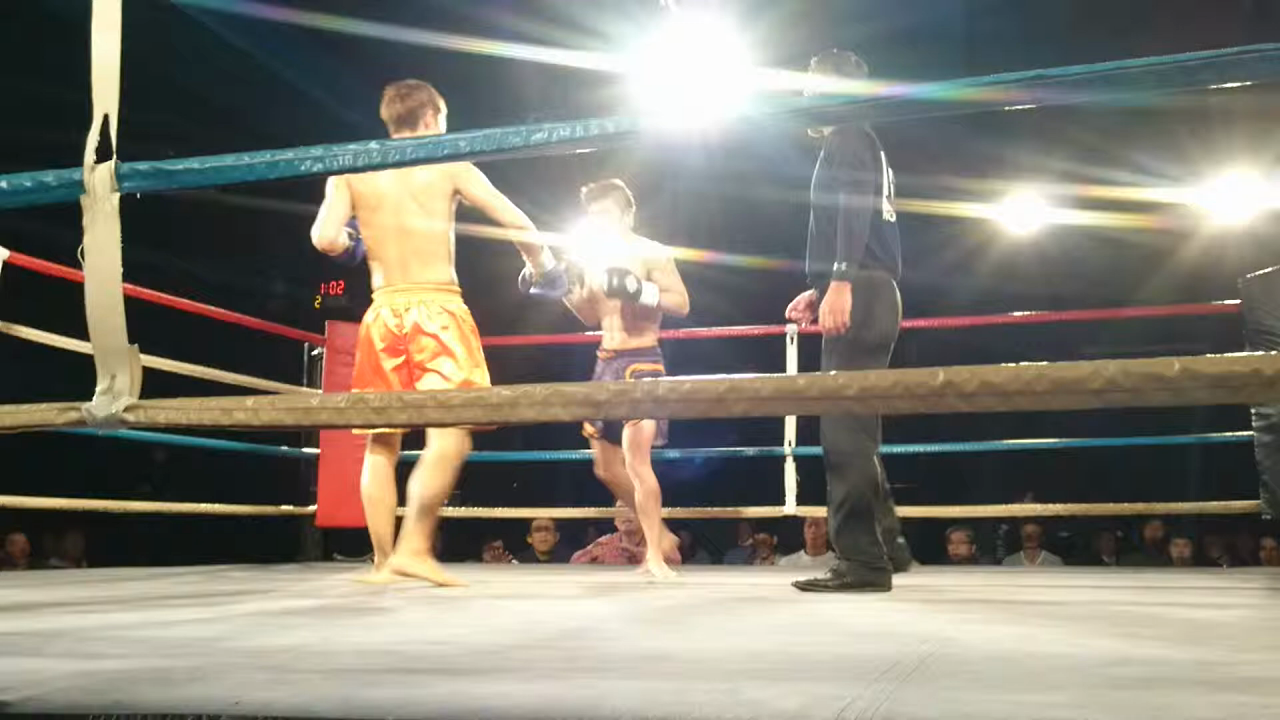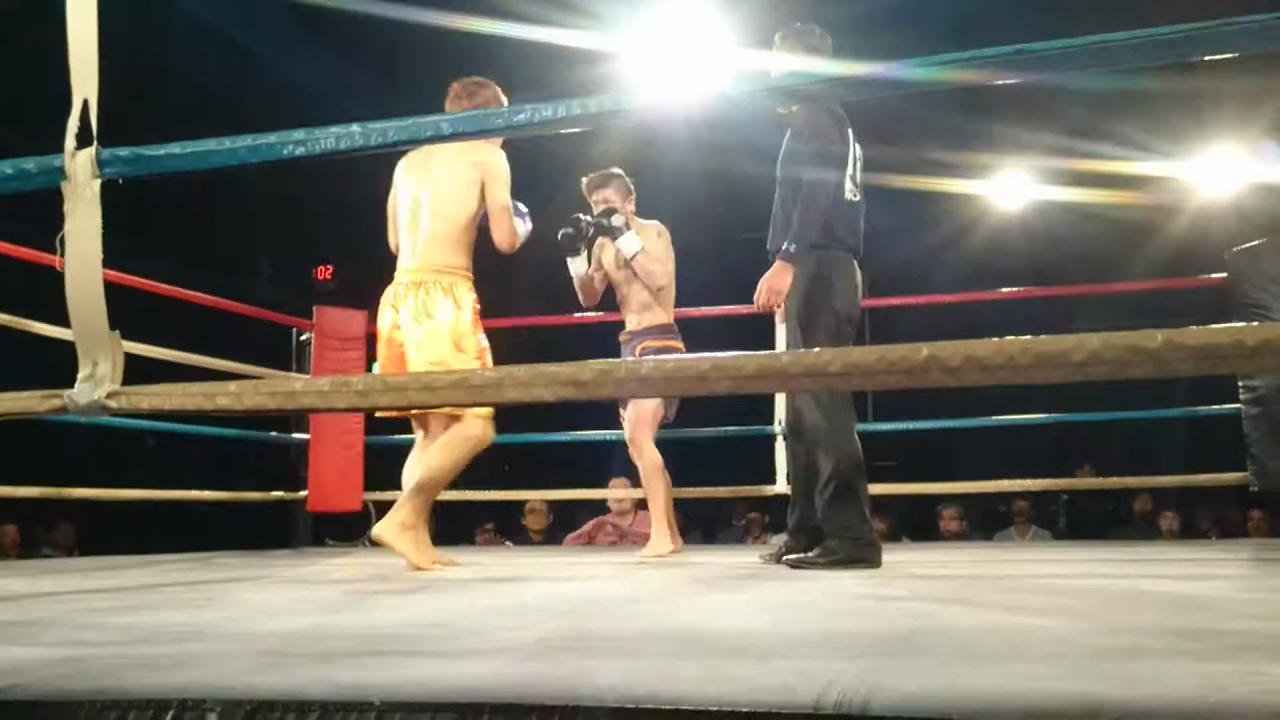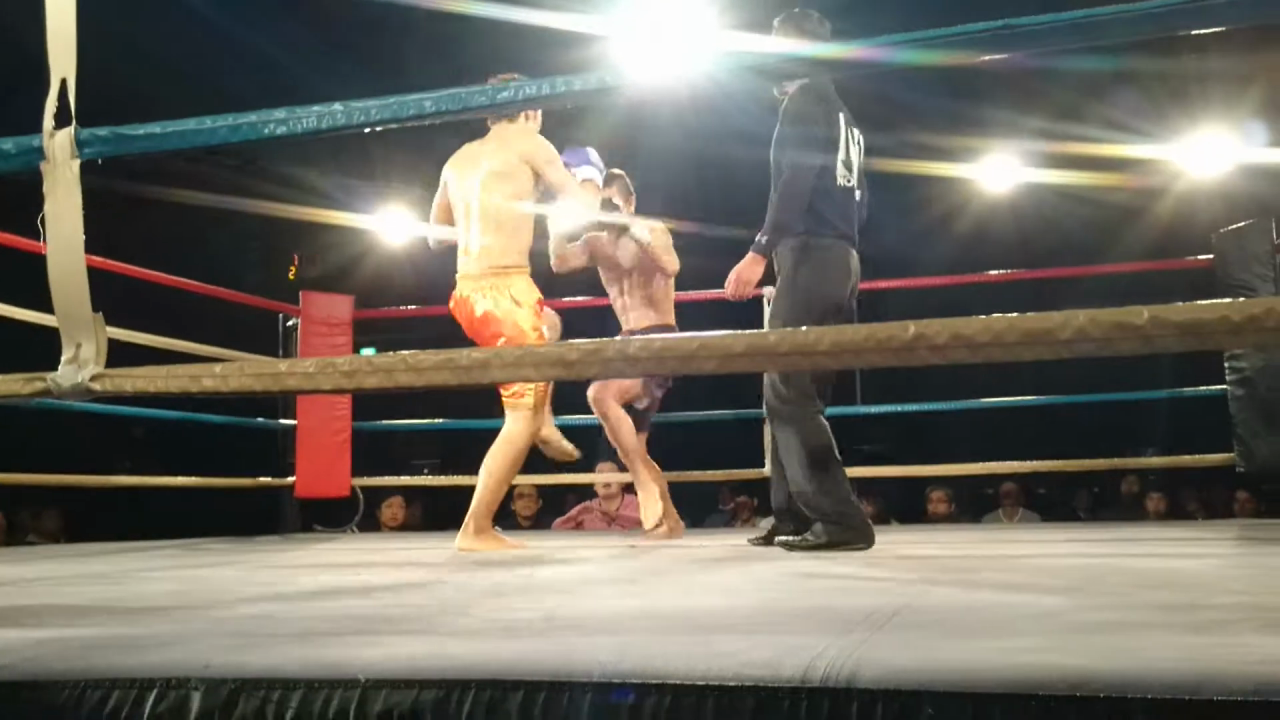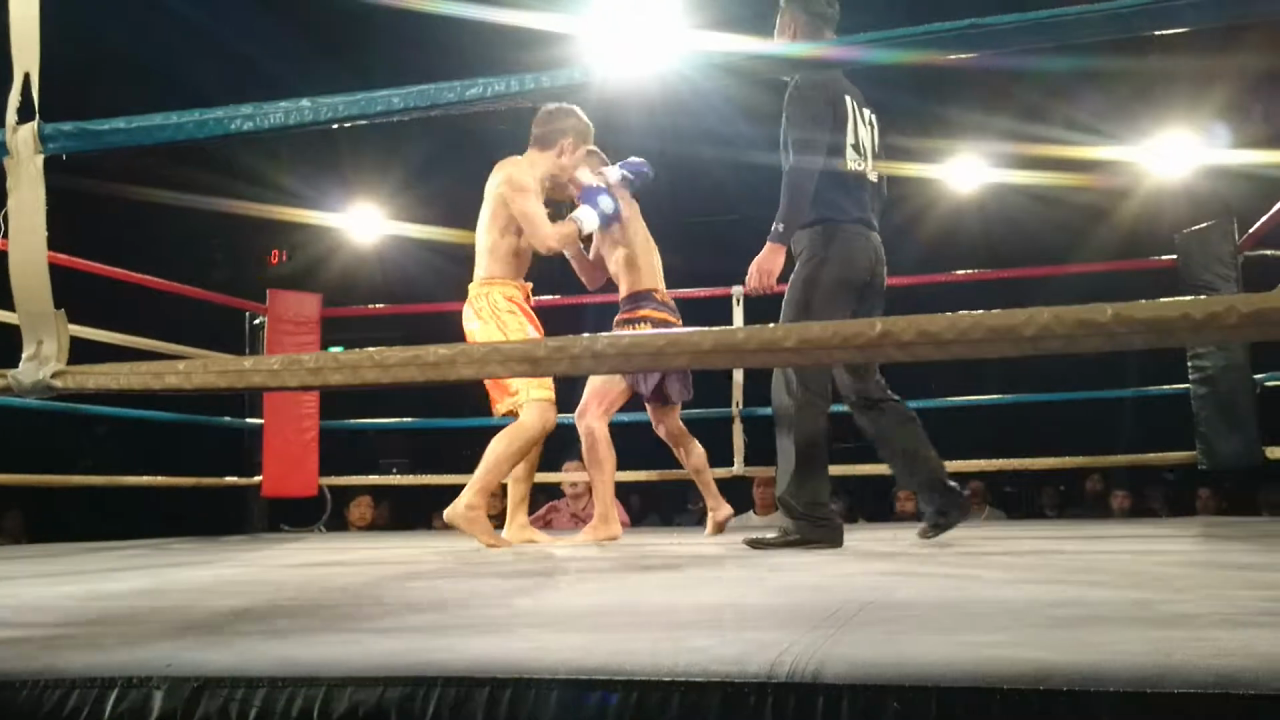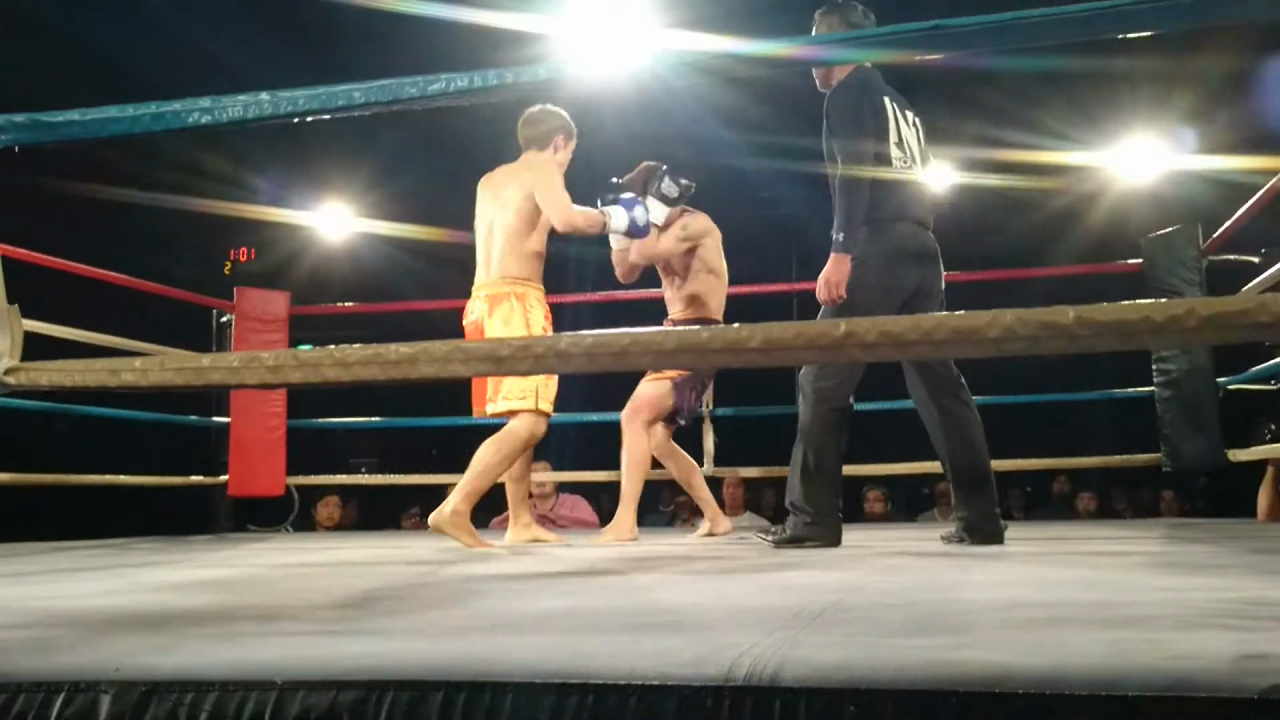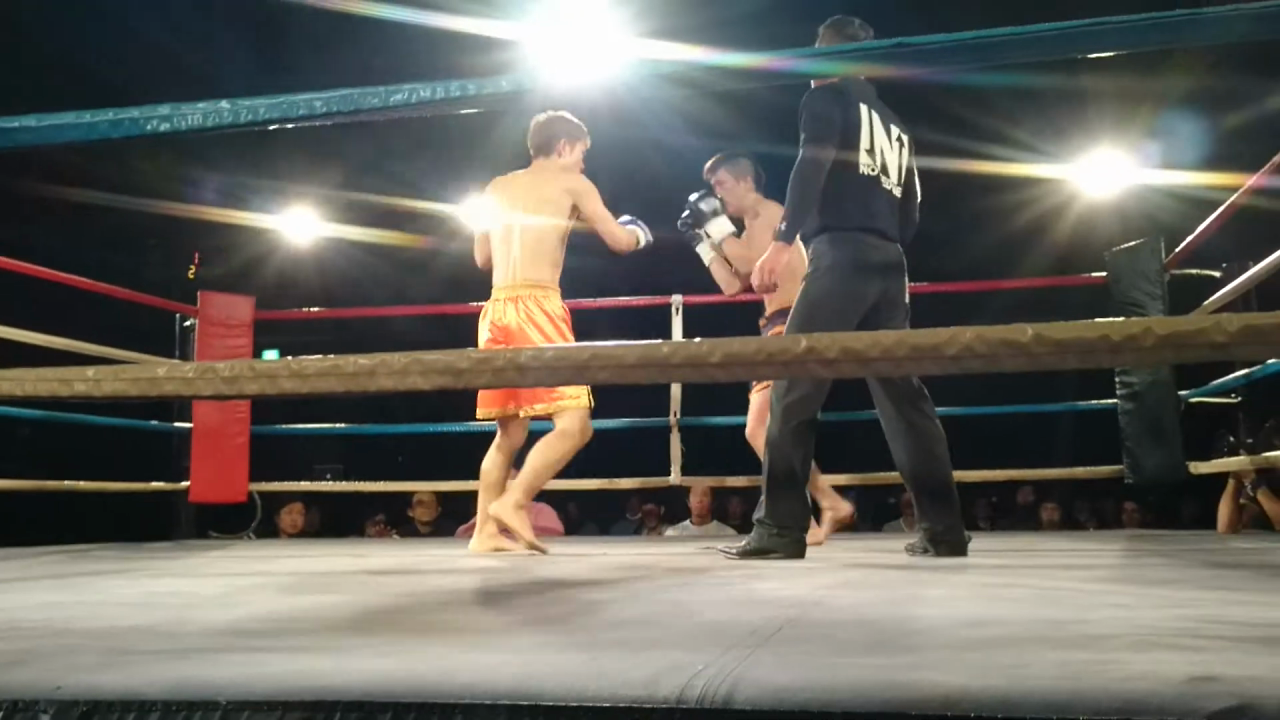
dt=0.4s
person 1, frame 1
left shoulder: (847, 139)
right shoulder: (859, 146)
left elbow: (855, 210)
left wrist: (839, 281)
right wrist: (818, 292)
left hip: (860, 293)
right hip: (867, 294)
left knee: (846, 428)
right knee: (849, 427)
left ankle: (862, 559)
right ankle: (885, 544)
person 1, frame 2
left shoulder: (815, 116)
right shoulder: (828, 122)
left elbow: (816, 192)
left wrist: (784, 261)
left hip: (818, 269)
right hip: (830, 274)
left knee: (822, 406)
right knee: (806, 409)
left ankle: (852, 537)
right ankle: (808, 533)
person 1, frame 3
left shoulder: (804, 101)
right shoulder: (841, 114)
left elbow: (795, 181)
left wrist: (758, 252)
left hip: (810, 256)
right hip: (840, 260)
left knee: (787, 391)
right knee: (798, 392)
left ankle: (838, 519)
right ankle: (791, 515)
person 1, frame 4
left shoulder: (810, 87)
right shoulder: (857, 99)
left elbow: (805, 169)
left wrist: (776, 242)
left hip: (829, 243)
right hip: (865, 246)
left knee: (798, 383)
right knee: (862, 384)
left ankle: (810, 518)
right ankle: (940, 496)
person 1, frame 5
left shoulder: (848, 94)
right shoulder: (898, 104)
left elbow: (854, 172)
left wrist: (840, 252)
left hip: (878, 249)
right hip: (922, 252)
left knee: (823, 379)
right knee: (940, 384)
left ankle: (814, 517)
right ankle: (979, 516)
person 1, frame 6
left shoulder: (828, 97)
right shoulder: (895, 123)
left elbow: (811, 167)
right elbow: (909, 211)
left wrist: (782, 240)
left hip: (842, 255)
right hip: (889, 263)
left knee: (794, 389)
right knee: (902, 394)
left ankle: (780, 528)
right ankle: (943, 528)
person 2, frame 1
left shoulder: (351, 175)
right shoulder: (452, 165)
left elbow: (324, 238)
right elbow: (517, 221)
left wrist: (356, 245)
right wrist: (542, 262)
left hip: (385, 313)
right hip: (439, 309)
left knee: (382, 444)
right knee: (449, 436)
left ankle: (384, 557)
right ankle: (415, 547)
person 2, frame 2
left shoulder: (409, 161)
right shoulder: (489, 156)
right elbow: (505, 239)
right wrist: (520, 224)
left hip: (399, 295)
right hip: (442, 295)
left knee: (432, 429)
right knee: (474, 424)
left ankle: (415, 535)
right ankle: (401, 516)
person 2, frame 3
left shoulder: (458, 161)
right shoulder: (531, 146)
left elbow: (438, 232)
right elbow: (583, 204)
left hip: (469, 292)
right hip: (508, 290)
left knee: (548, 325)
right knee: (521, 415)
left ankle: (544, 427)
right ankle: (476, 530)
person 2, frame 4
left shoulder: (523, 171)
right shoulder: (519, 173)
right elbow: (545, 240)
right wrist: (590, 217)
left hip: (511, 304)
right hip: (496, 303)
left knee: (538, 416)
right knee: (538, 416)
left ankle: (517, 522)
right ankle: (468, 506)
person 2, frame 5
left shoulder: (489, 180)
right shoulder: (543, 171)
right elbow: (563, 219)
right wrist: (615, 217)
left hip: (481, 305)
right hip: (516, 306)
left knee: (523, 417)
right knee: (527, 422)
left ankle: (521, 520)
right ankle: (453, 511)
person 2, frame 6
left shoulder: (497, 188)
right shoulder: (571, 182)
right elbow: (617, 240)
right wrist: (640, 230)
left hip: (499, 311)
right hip: (537, 308)
left knee: (512, 427)
right knee: (575, 423)
left ankle: (486, 530)
right ankle: (511, 501)
person 3, frame 1
left shoulder: (651, 253)
right shoulder: (592, 257)
left elbow: (682, 304)
left wrist: (640, 289)
right wrist: (568, 288)
left hip: (643, 363)
right hip: (607, 364)
left knee: (635, 458)
right knee: (607, 468)
left ankle: (654, 555)
right ankle: (661, 536)
person 3, frame 2
left shoulder: (652, 232)
right shoulder: (603, 245)
left elbow: (661, 278)
right elbow: (588, 297)
left wrist: (623, 236)
right wrist: (576, 254)
left hip: (660, 343)
right hip: (632, 346)
left knee: (639, 435)
right knee: (639, 444)
left ankle: (660, 537)
right ankle: (671, 534)
person 3, frame 3
left shoulder: (652, 231)
right shoulder: (596, 238)
left elbow: (670, 267)
right elbow: (559, 263)
left wrist: (627, 223)
left knee: (601, 394)
right knee: (629, 443)
left ankle: (649, 490)
right ankle: (669, 518)
person 3, frame 4
left shoulder: (616, 198)
right shoulder: (604, 222)
right elbow: (592, 277)
left hip: (644, 316)
right hip: (662, 321)
left knee: (589, 415)
right knee: (669, 427)
left ankle: (605, 520)
right ankle: (716, 505)
person 3, frame 5
left shoulder: (697, 224)
right shoulder: (657, 230)
left elbow: (640, 255)
right elbow: (625, 272)
left wrist: (655, 209)
left knee: (635, 418)
right knee: (657, 439)
left ankle: (625, 520)
right ankle: (715, 517)
person 3, frame 6
left shoulder: (768, 212)
right shoulder: (753, 223)
left elbow: (748, 262)
right elbow: (732, 286)
left wrist: (716, 224)
right wrist: (702, 240)
left hip: (791, 328)
right hip: (780, 332)
left knee: (759, 430)
right knee: (759, 432)
right ankle: (831, 503)
